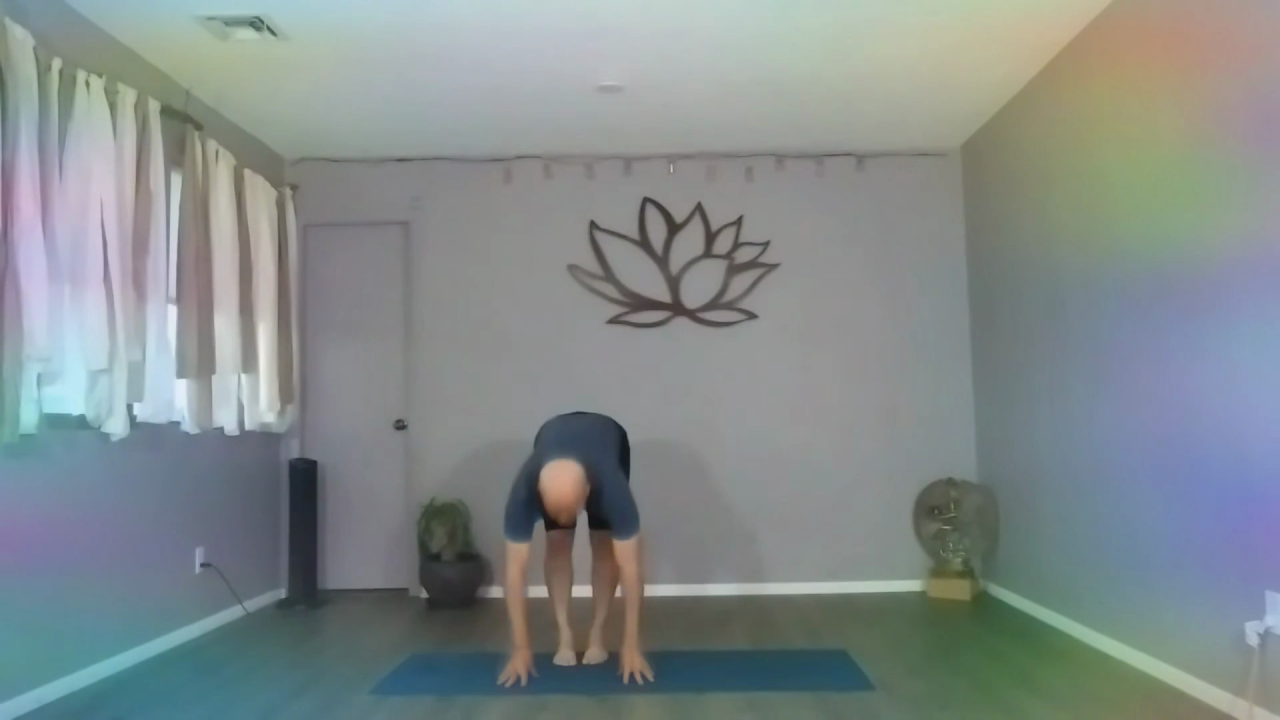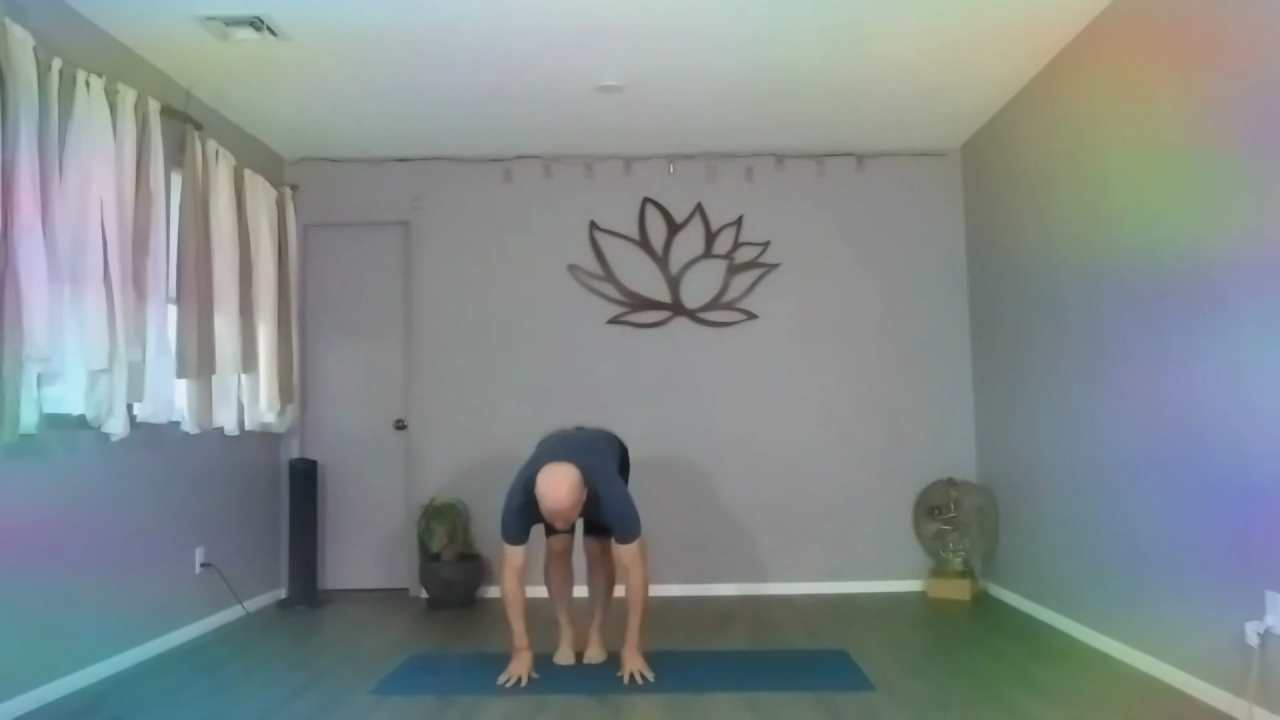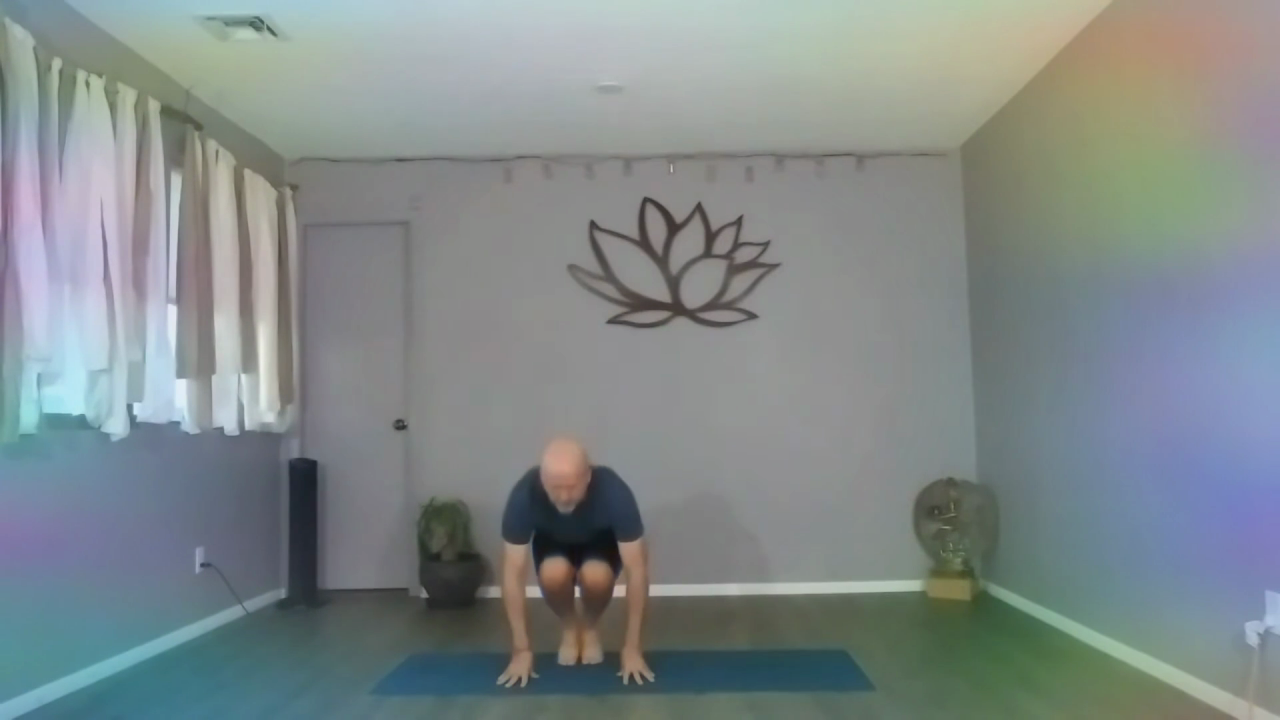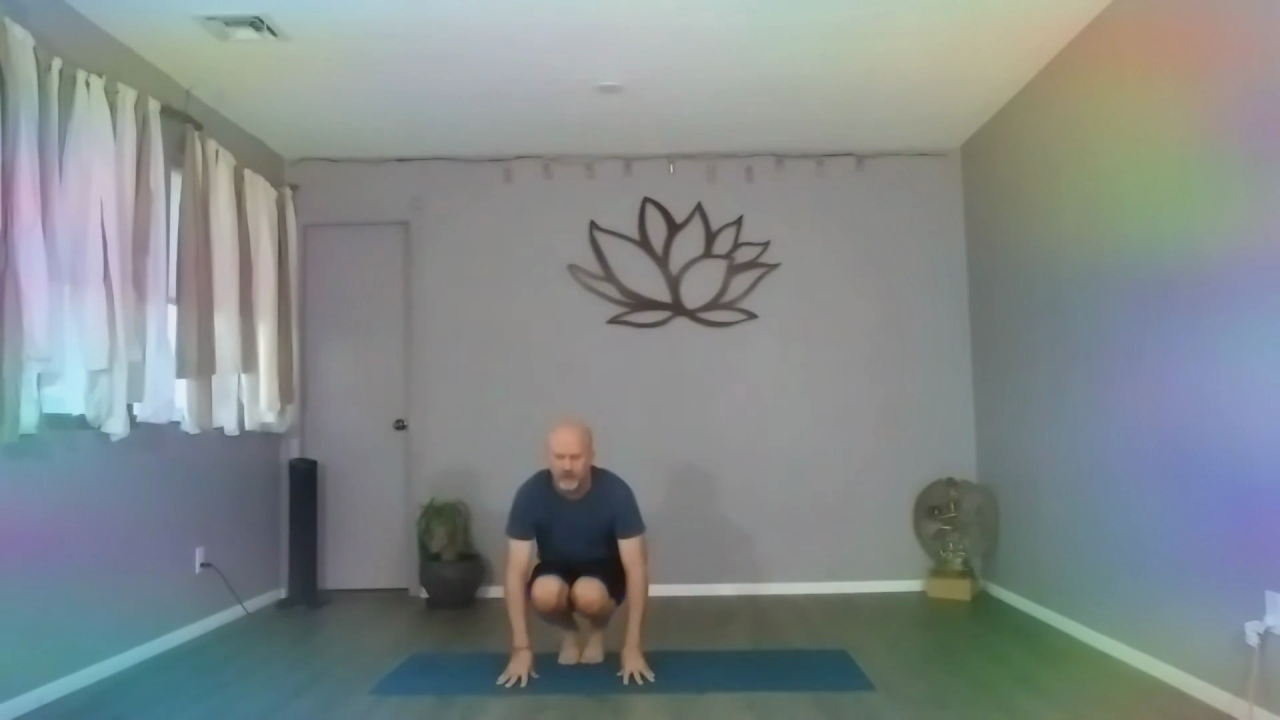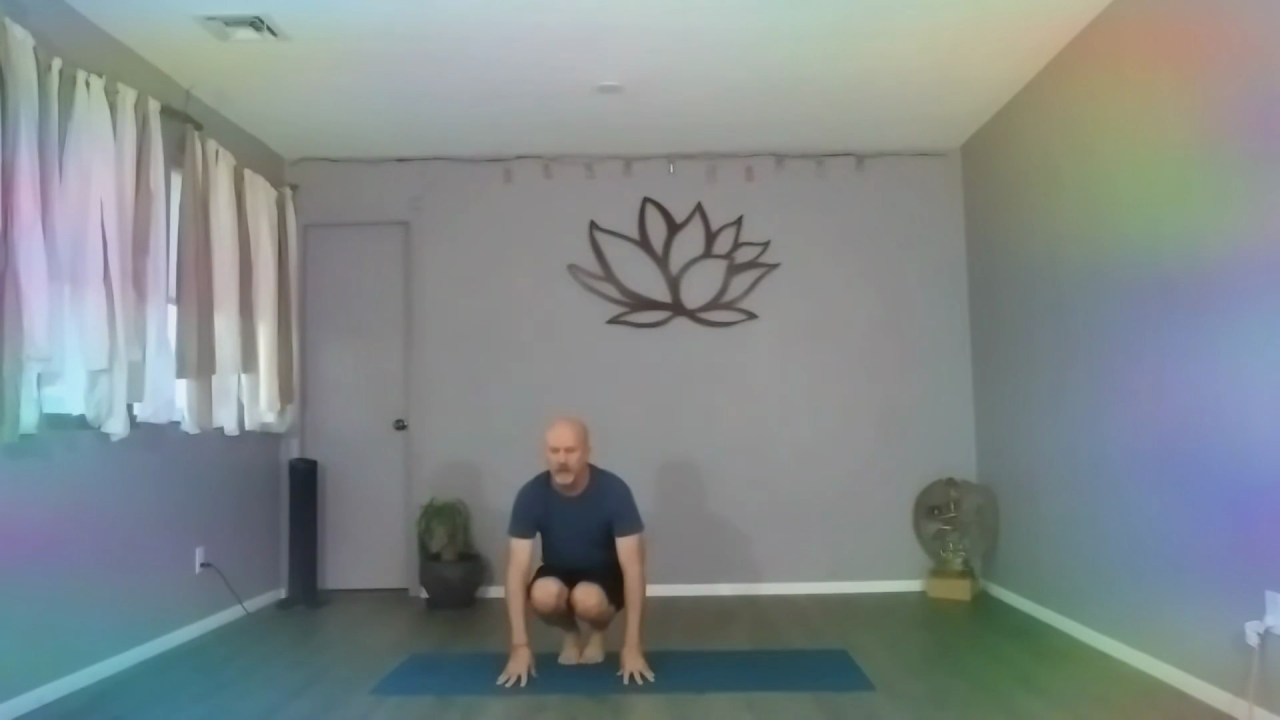
dt=0.5s
person 1, frame 1
left shoulder: (611, 488)
right shoulder: (525, 493)
left elbow: (629, 566)
right elbow: (516, 569)
left wrist: (631, 645)
right wrist: (520, 647)
left knee: (604, 544)
right knee: (557, 544)
left ankle: (597, 634)
right ankle: (564, 635)
person 1, frame 2
left shoulder: (610, 494)
right shoulder: (520, 498)
left elbow: (635, 569)
right elbow: (512, 573)
left wrist: (631, 647)
right wrist: (521, 649)
left knee: (598, 549)
right knee: (557, 549)
left ankle: (596, 633)
right ankle: (565, 633)
person 1, frame 3
left shoulder: (614, 493)
right shoulder: (524, 495)
left elbow: (636, 569)
right elbow: (513, 573)
left wrist: (632, 648)
right wrist: (521, 650)
left hip: (600, 542)
right hip: (553, 543)
left knee: (595, 577)
right knee: (553, 574)
left ankle: (590, 627)
right ankle: (569, 627)
person 1, frame 4
left shoulder: (616, 492)
right shoulder: (531, 494)
left elbow: (636, 567)
right elbow: (516, 569)
left wrist: (632, 647)
right wrist: (521, 648)
left hip: (603, 570)
right hip: (556, 569)
left knee: (588, 595)
right knee: (544, 594)
left ankle: (595, 631)
right ankle: (570, 632)
person 1, frame 5
left shoulder: (614, 491)
right shoulder: (531, 495)
left elbow: (632, 566)
right elbow: (517, 567)
left wrist: (632, 646)
right wrist: (520, 646)
left hip: (604, 575)
right hip: (559, 573)
left knee: (587, 600)
right knee: (543, 596)
left ankle: (597, 632)
right ankle: (570, 633)
